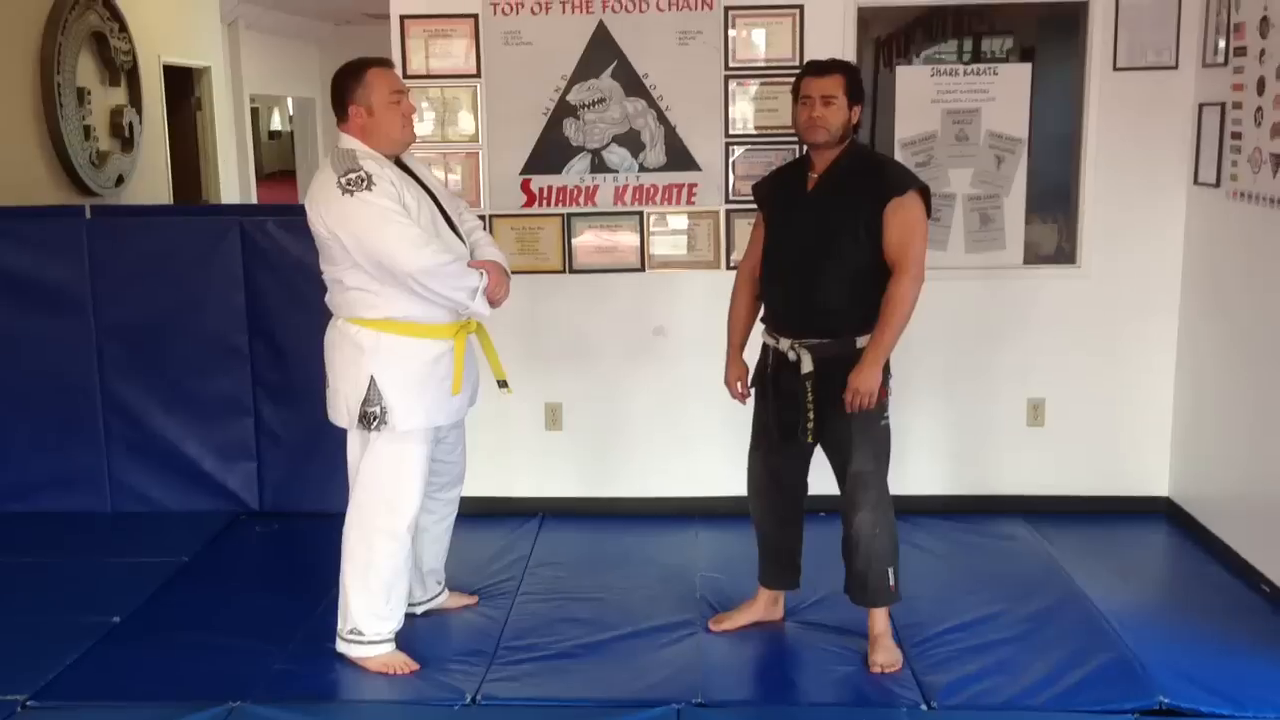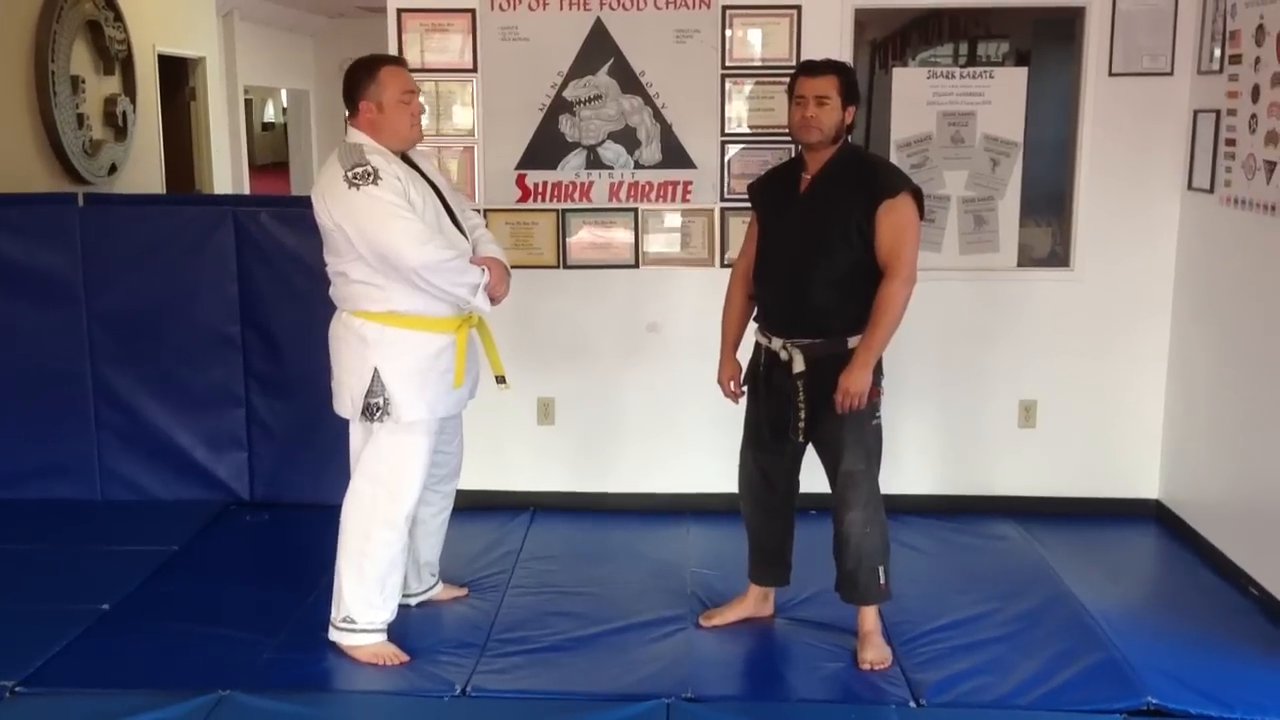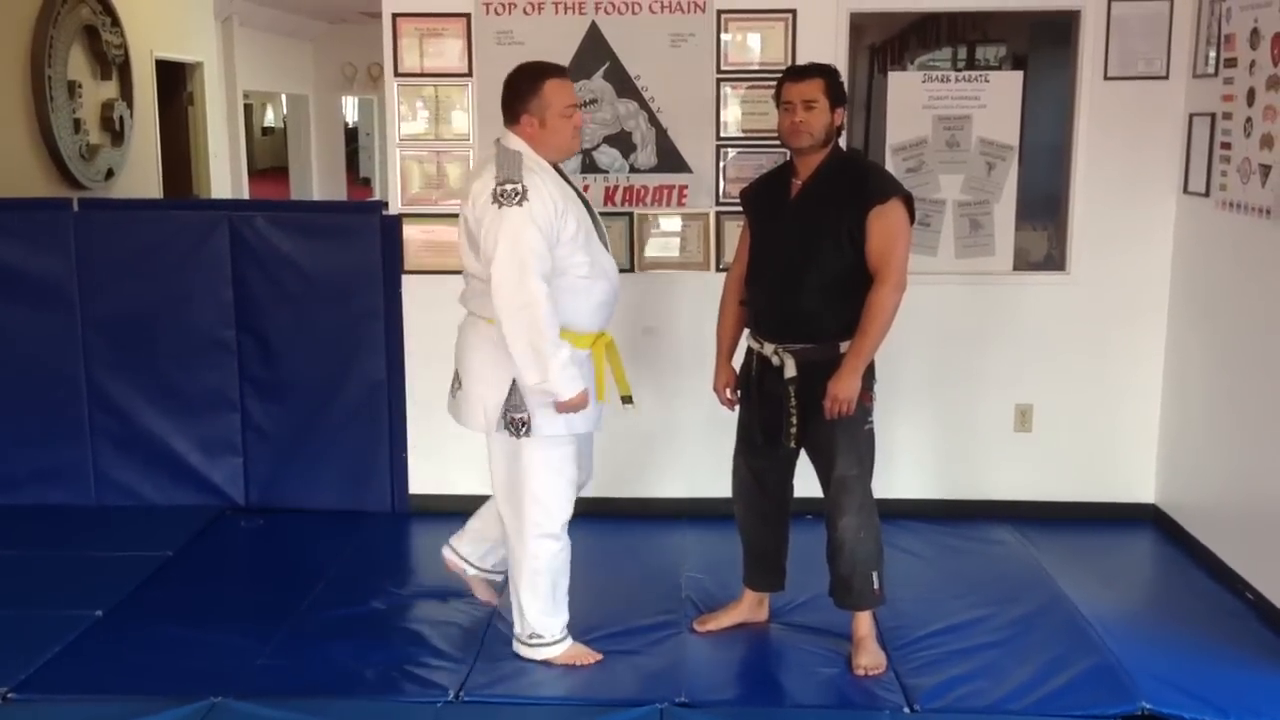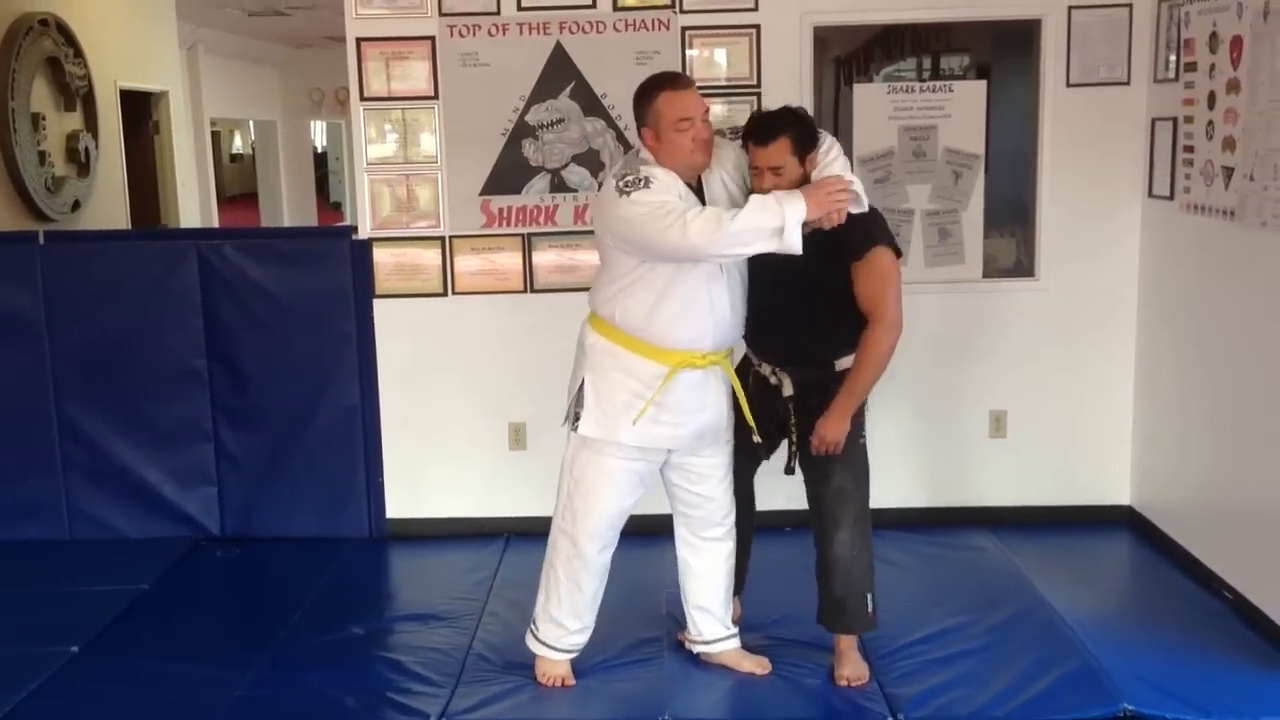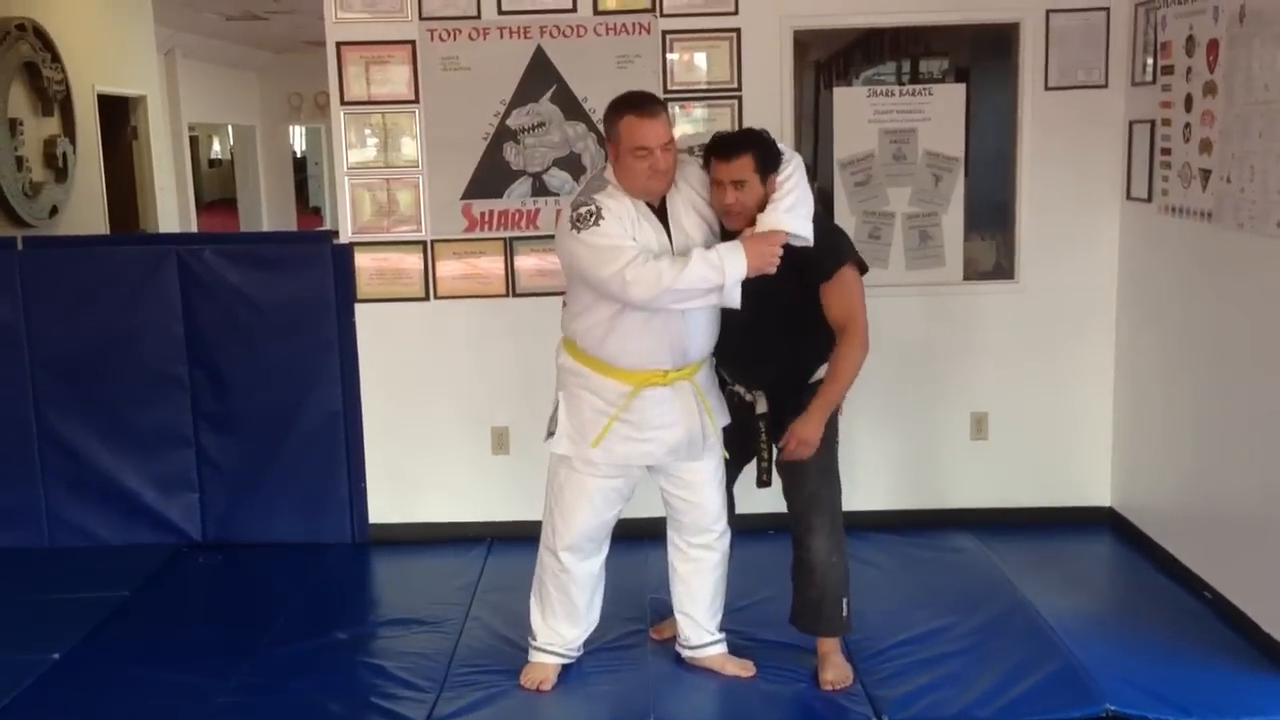
dt=1s
person 1, frame 1
left shoulder: (406, 168)
right shoulder: (346, 184)
left elbow: (464, 222)
right elbow: (415, 262)
left wrist: (493, 264)
right wrist: (480, 291)
left hip: (433, 354)
right hip: (388, 361)
left knee: (439, 481)
right knee: (389, 498)
left ankle: (424, 589)
right ankle: (365, 632)
person 1, frame 2
left shoulder: (411, 164)
right shoulder: (354, 177)
left elbow: (466, 221)
right elbow: (418, 256)
left wrist: (491, 261)
right wrist: (480, 287)
left hip: (432, 348)
right hip: (391, 354)
left knee: (436, 475)
right knee: (386, 488)
left ankle: (417, 582)
right ankle: (357, 622)
person 1, frame 3
left shoulder: (537, 171)
right shoulder: (513, 186)
right elbow: (520, 295)
right wrist: (559, 379)
left hip: (554, 358)
right hip: (525, 369)
left knee: (561, 480)
right knee: (541, 507)
left ankle: (474, 553)
right ankle: (541, 634)
person 1, frame 4
left shoulder: (727, 162)
right shoulder: (630, 192)
right elbow: (700, 233)
left wrist: (835, 189)
right wrist: (798, 208)
left hip: (703, 384)
right hip: (627, 380)
left knee: (710, 518)
right knee: (589, 521)
left ankle: (713, 636)
right ankle: (553, 642)
person 1, frame 5
left shoulder: (698, 176)
right shoulder: (591, 215)
left elbow: (782, 166)
right elbow: (643, 281)
left wrist: (775, 227)
right wrist: (737, 261)
left hip: (688, 392)
right hip: (606, 398)
left knee: (704, 526)
right knee: (575, 533)
left ankle: (702, 642)
right ankle: (552, 647)
person 2, frame 1
left shoulder: (888, 183)
right shoulder: (777, 187)
left elbow: (906, 273)
right elbow: (751, 273)
left wrist: (873, 362)
right wrist: (735, 351)
left hip: (849, 365)
right hip: (782, 363)
left knee: (864, 497)
right knee: (771, 484)
left ankle: (879, 624)
right ankle: (770, 597)
person 2, frame 2
left shoulder: (881, 184)
right shoulder: (771, 187)
left elbow: (899, 275)
right elbow: (745, 273)
left wrist: (864, 362)
right wrist: (728, 351)
left hip: (841, 364)
right hip: (774, 362)
left knee: (856, 495)
right knee: (762, 481)
left ankle: (869, 622)
right ankle: (760, 594)
person 2, frame 3
left shoulder: (871, 188)
right shoulder: (764, 192)
left elbow: (889, 281)
right elbow: (740, 278)
left wrist: (853, 369)
right wrist: (724, 359)
left hip: (833, 368)
right hip: (766, 366)
left knee: (849, 500)
right knee: (757, 486)
left ankle: (864, 628)
right ankle: (755, 598)
person 2, frame 4
left shoulder: (857, 225)
left elbow: (886, 323)
left wrist: (843, 411)
left hip: (827, 383)
right hip: (757, 377)
left knee: (841, 514)
right knee: (724, 487)
left ankle: (846, 643)
right ankle: (725, 605)
person 2, frame 5
left shoulder: (817, 242)
left elbow: (853, 335)
left wrist: (817, 415)
left hip: (800, 396)
right hip: (730, 392)
left knee: (815, 520)
left ankle: (828, 642)
